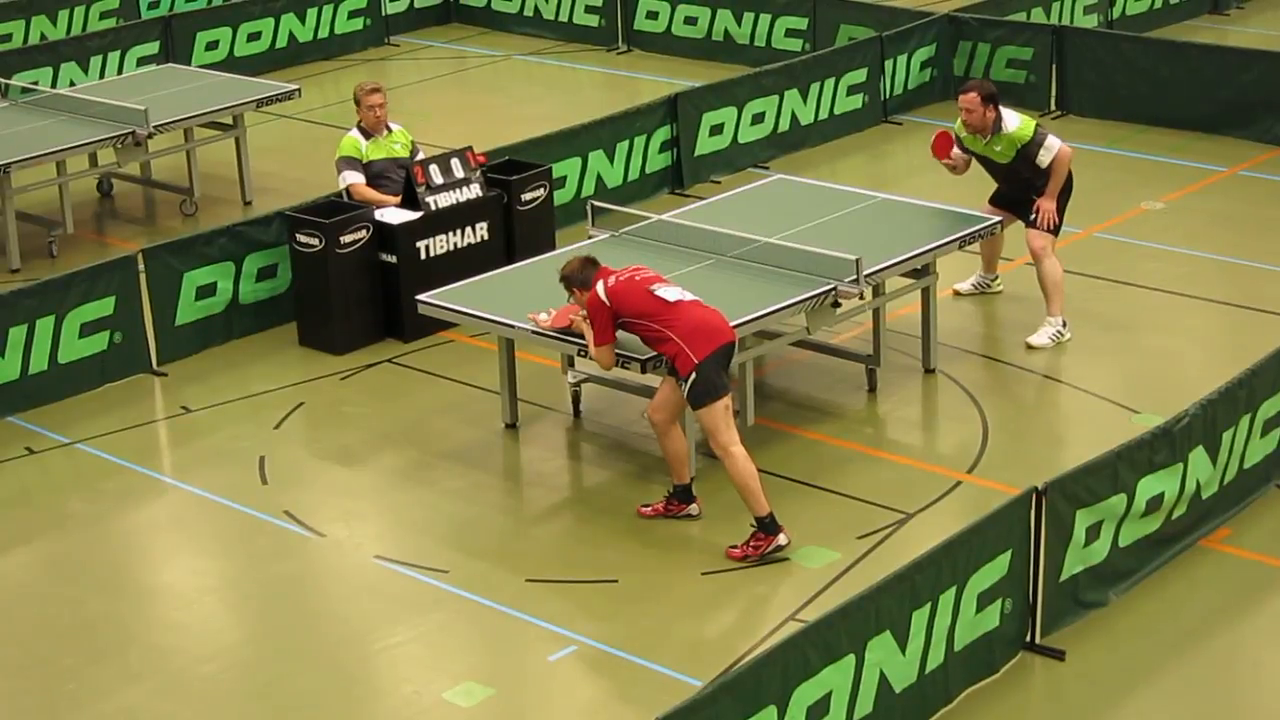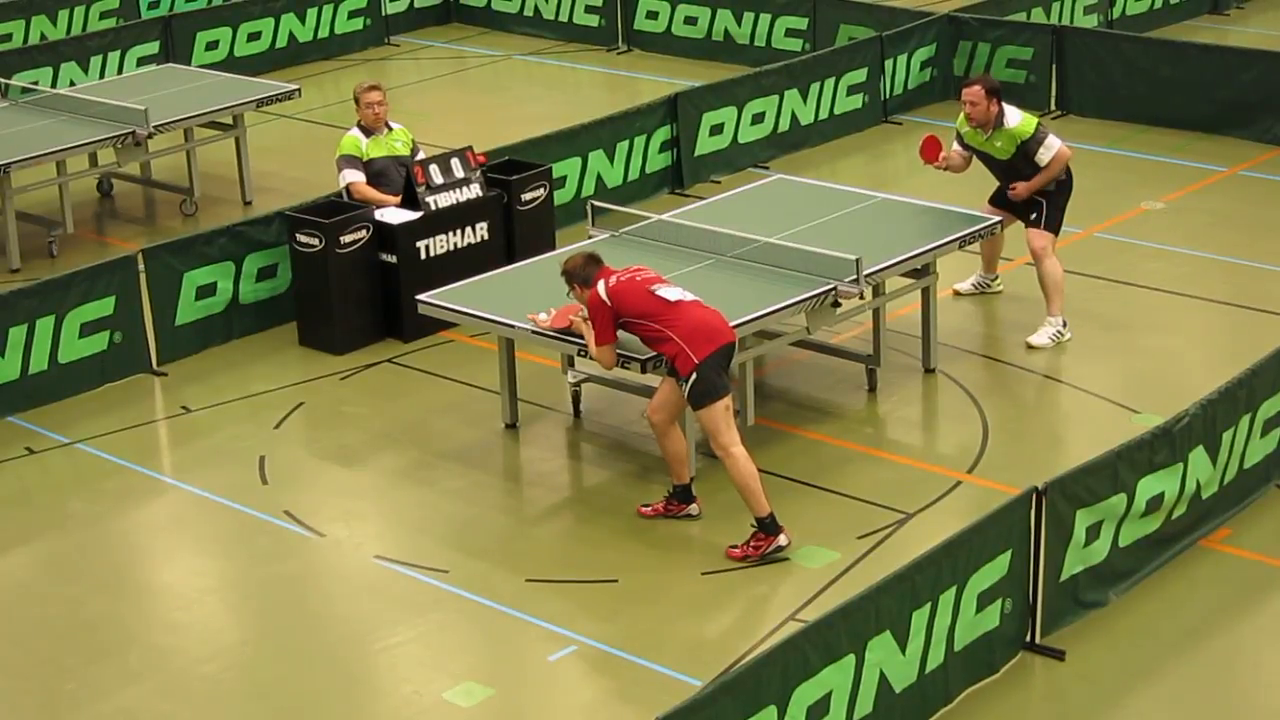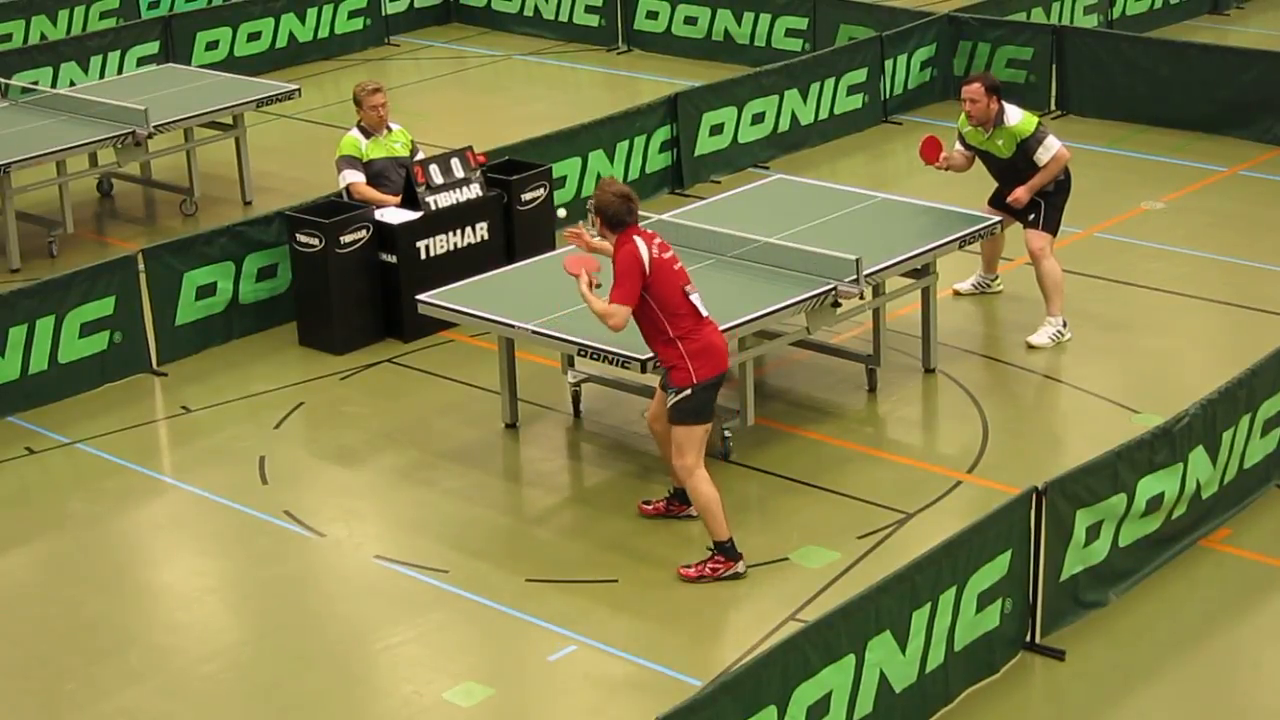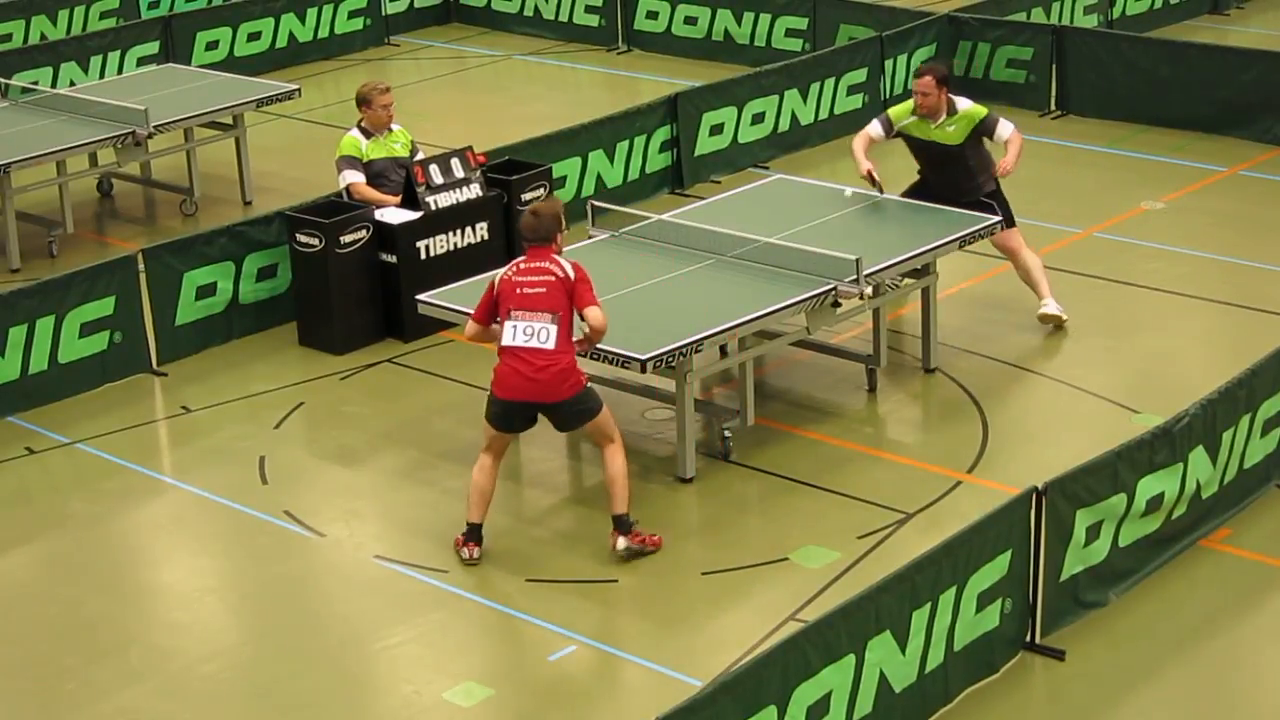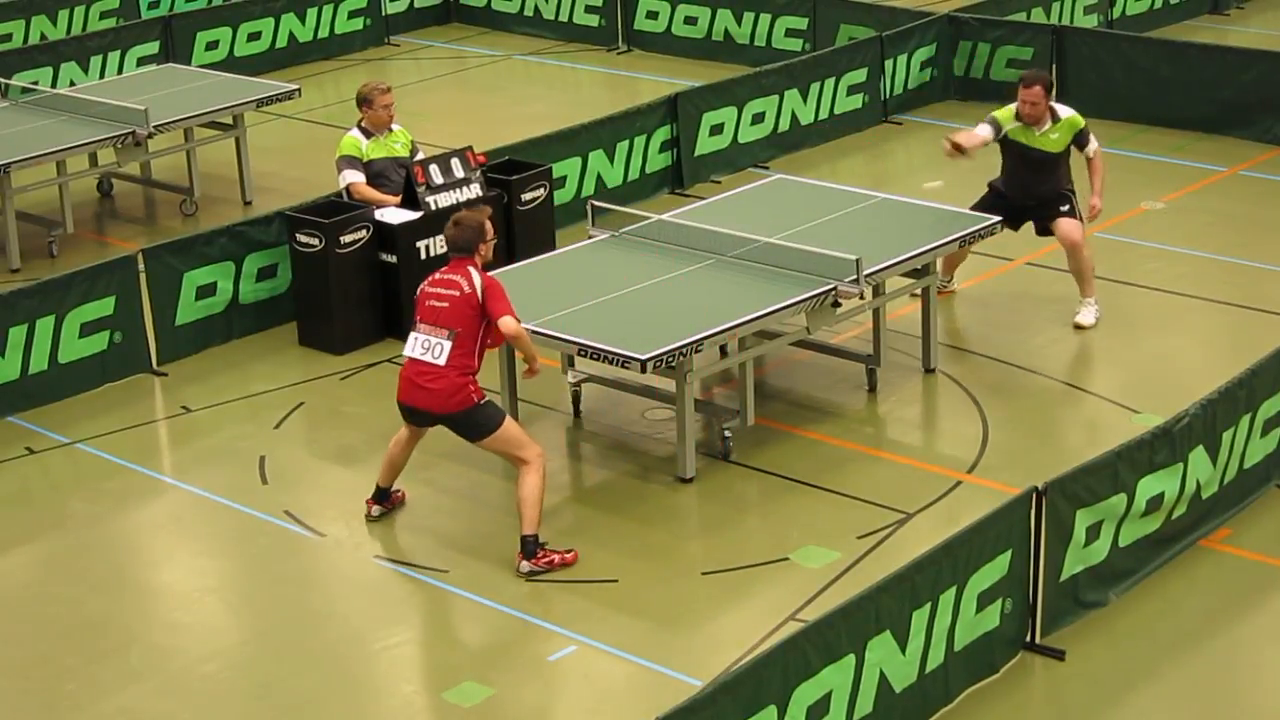
dt=1s
person 1, frame 1
left shoulder: (597, 297)
right shoulder: (633, 272)
left elbow: (606, 361)
left wrist: (586, 328)
left hip: (698, 346)
right hip: (715, 329)
left knee: (725, 445)
right knee: (660, 416)
left ankle: (770, 531)
right ankle: (683, 498)
person 1, frame 2
left shoulder: (598, 296)
right shoulder: (632, 273)
left elbow: (607, 361)
left wrist: (585, 330)
right wrist: (583, 324)
left hip: (699, 347)
right hip: (715, 330)
left knee: (726, 445)
right knee: (659, 416)
left ankle: (771, 531)
right ankle: (683, 498)
person 1, frame 3
left shoulder: (628, 252)
right shoulder: (646, 238)
left elbow: (617, 320)
left wrist: (587, 292)
right wrist: (595, 244)
left hip: (694, 363)
right hip: (703, 348)
left knee: (687, 464)
right knee: (657, 423)
left ankle: (728, 555)
right ankle: (681, 500)
person 1, frame 4
left shoulder: (503, 276)
right shoulder: (569, 270)
left elbow: (472, 332)
right elbow: (597, 322)
right wrist: (584, 342)
left hip: (510, 385)
right hip: (561, 384)
left knee: (490, 453)
right knee: (611, 442)
left ankle: (472, 539)
right ankle: (624, 532)
person 1, frame 5
left shoulder: (430, 282)
right shoulder: (484, 283)
right elbow: (512, 329)
right wrist: (532, 359)
left hip: (410, 389)
right hip: (454, 396)
left knee: (412, 431)
right knee: (531, 458)
left ankle: (380, 498)
right ankle: (531, 552)
person 2, frame 1
left shoulder: (1018, 131)
right shoulder: (964, 129)
left elbow: (1064, 154)
right elbow: (963, 164)
left wrist: (1050, 198)
right wrist: (952, 162)
left hip: (1047, 186)
right hip: (1014, 185)
left knee: (1039, 247)
left ankle: (1057, 323)
right ankle: (988, 278)
person 2, frame 2
left shoulder: (1020, 127)
right shoulder: (966, 124)
left elbow: (1063, 154)
right elbow: (962, 159)
left wrist: (1032, 187)
right wrist: (947, 161)
left hip: (1049, 184)
right hip: (1014, 183)
left knee: (1040, 247)
left ankle: (1057, 323)
right ankle: (988, 278)
person 2, frame 3
left shoulder: (1019, 126)
right shoulder: (967, 123)
left elbow: (1061, 156)
right elbow: (965, 159)
left wrist: (1029, 190)
right wrist: (949, 161)
left hip: (1047, 185)
right hip: (1013, 184)
left knee: (1038, 248)
left ankle: (1057, 323)
right ankle: (988, 278)
person 2, frame 4
left shoulder: (970, 113)
right shoulder: (902, 115)
left elbow: (1013, 134)
right elbow: (863, 137)
left wrist: (1010, 158)
right wrist: (862, 160)
left hip: (979, 190)
right hip: (934, 187)
left knee: (1012, 246)
left ankle: (1048, 302)
person 2, frame 5
left shoulder: (1071, 121)
right shoulder: (1005, 118)
left elbow: (1093, 154)
right elbow: (975, 136)
left wrist: (1095, 194)
right wrist: (958, 144)
left hip: (1054, 195)
right hip: (1008, 191)
left knee: (1074, 239)
left ankle: (1089, 303)
right ankle: (944, 280)
